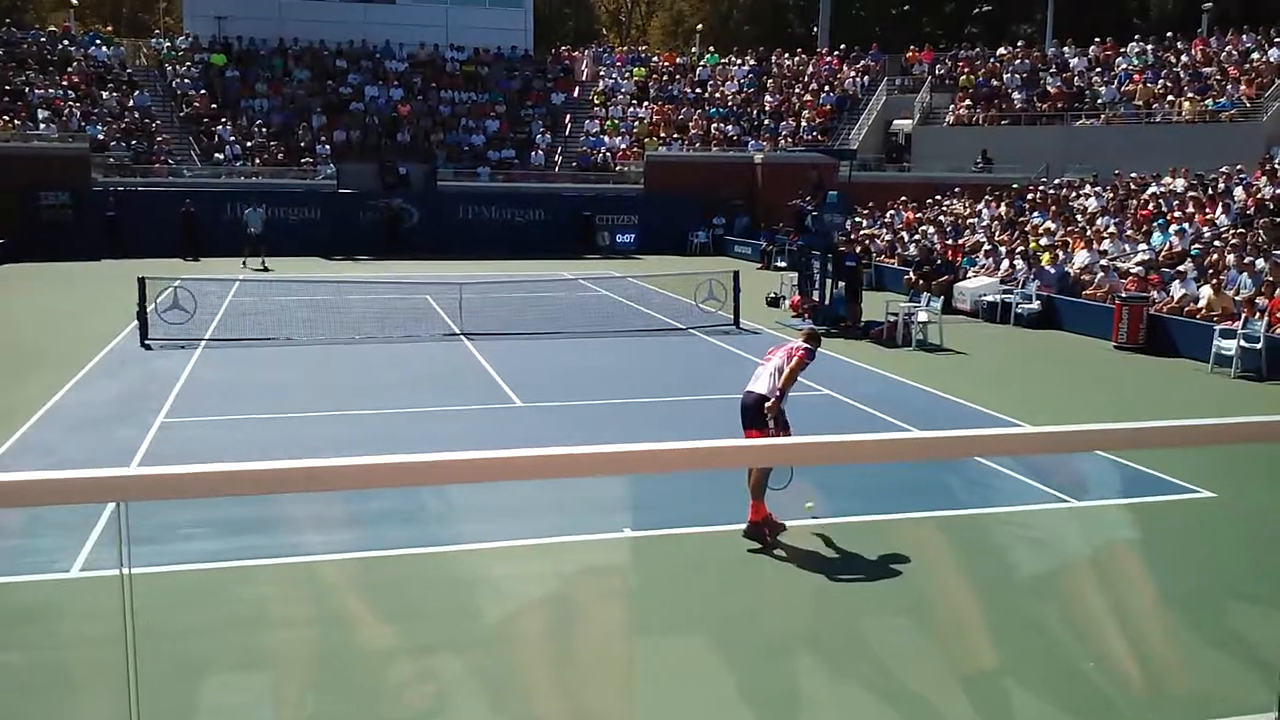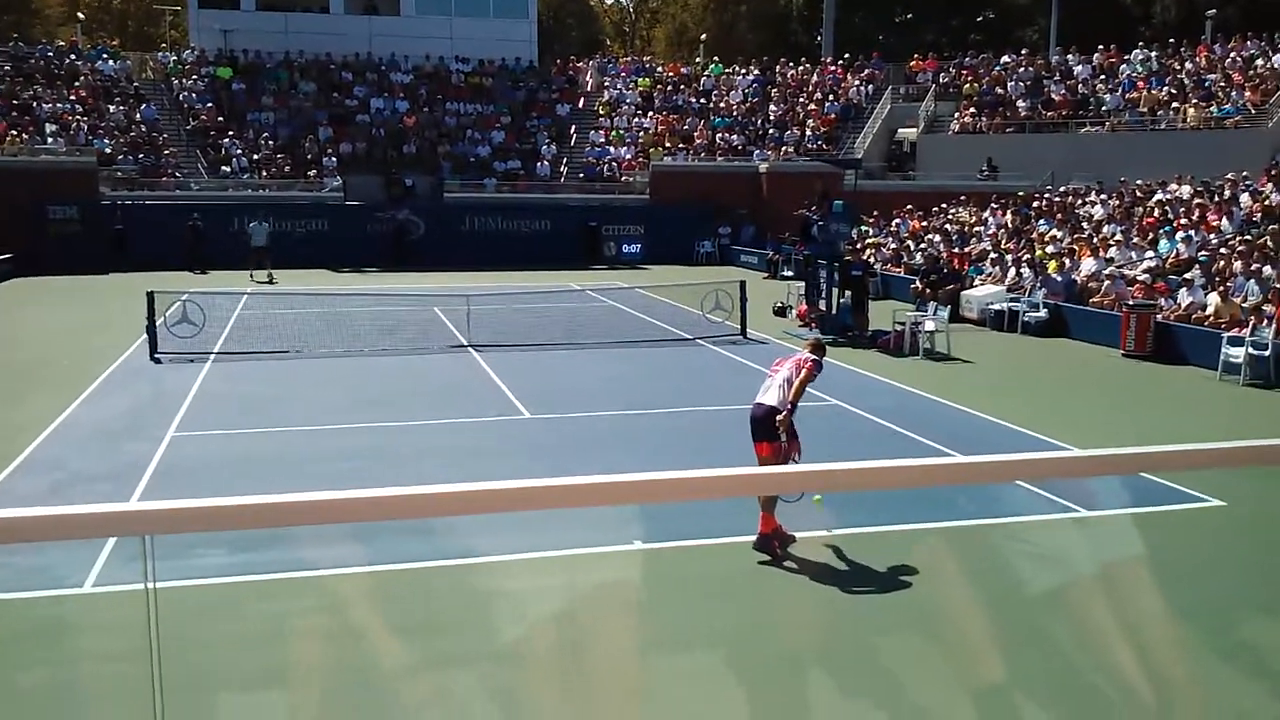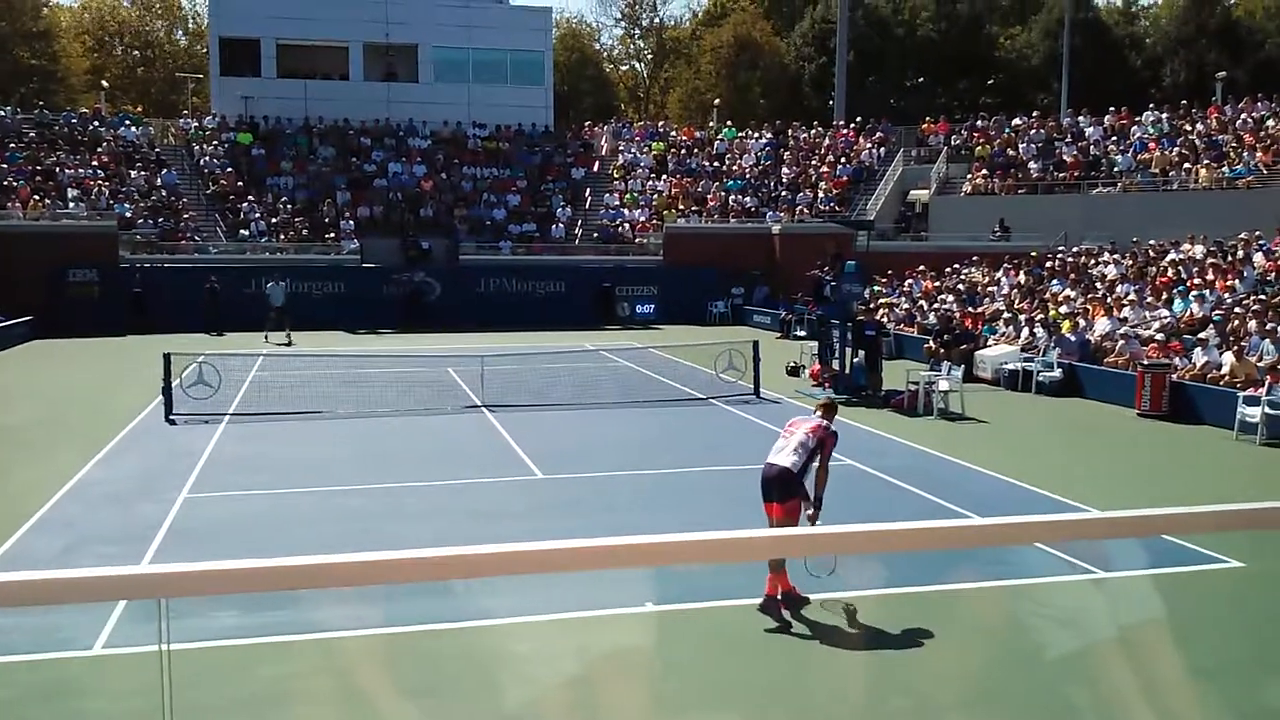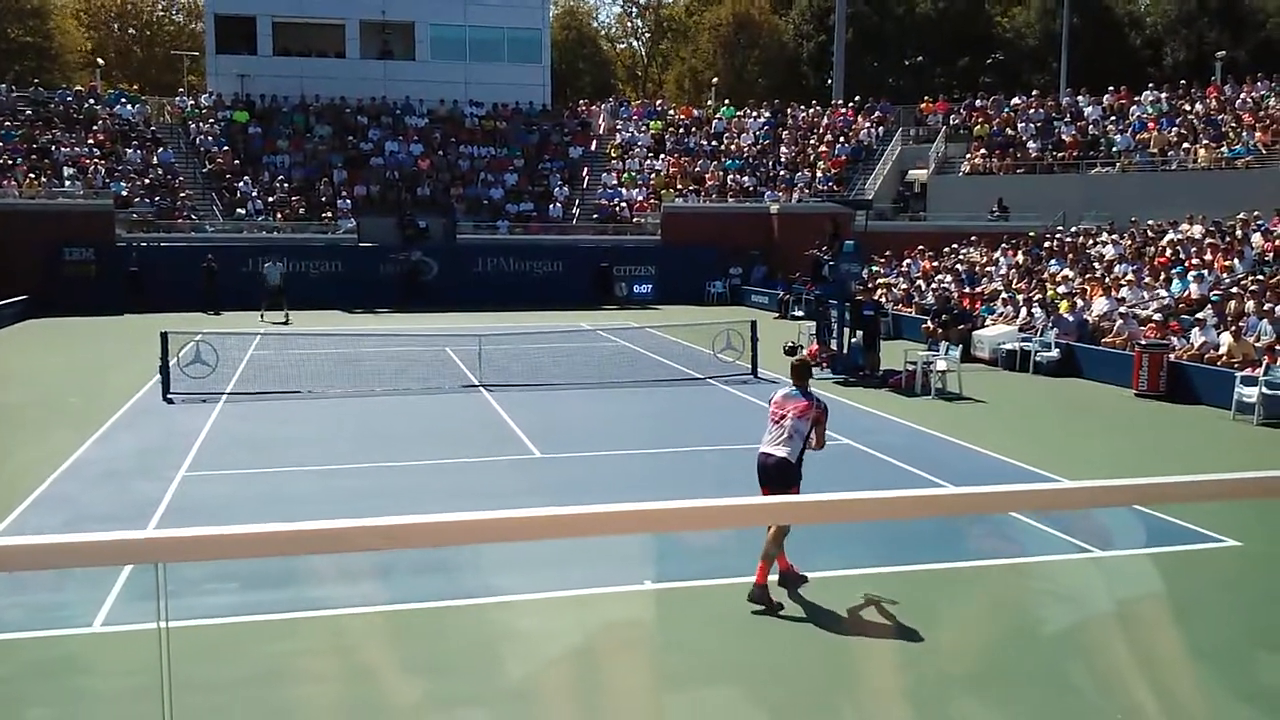
dt=1s
person 1, frame 1
left shoulder: (778, 349)
right shoulder: (806, 349)
right elbow: (791, 370)
left wrist: (785, 429)
right wrist: (776, 400)
left hip: (749, 398)
right hip: (764, 402)
right knee: (764, 463)
left ankle: (761, 516)
right ankle: (754, 522)
person 1, frame 2
left shoulder: (783, 360)
right shoulder: (814, 361)
right elbow: (800, 382)
left wrist: (794, 438)
right wrist: (788, 412)
left hip: (758, 410)
right hip: (774, 415)
left ankle: (771, 528)
right ankle: (764, 534)
person 1, frame 3
left shoulder: (795, 421)
right shoulder: (829, 432)
right elbow: (822, 469)
left wrist: (806, 501)
right wrist: (817, 504)
left hip: (768, 471)
right hip: (786, 477)
left ankle: (786, 591)
right ankle: (770, 597)
person 1, frame 4
left shoulder: (777, 395)
right shoulder: (817, 405)
right elbow: (819, 443)
right wrist: (810, 443)
left hip: (764, 458)
right hip: (785, 464)
left knee: (777, 522)
right knee: (780, 525)
left ankle: (785, 570)
right ankle: (759, 586)
